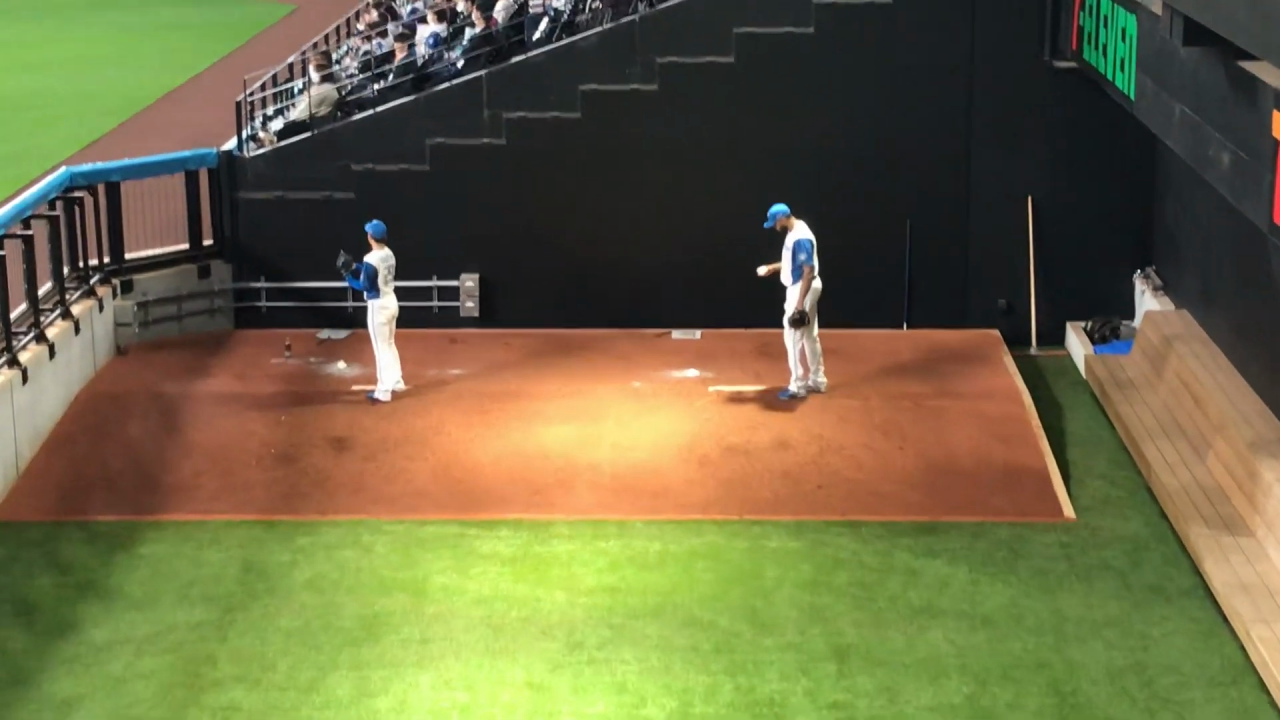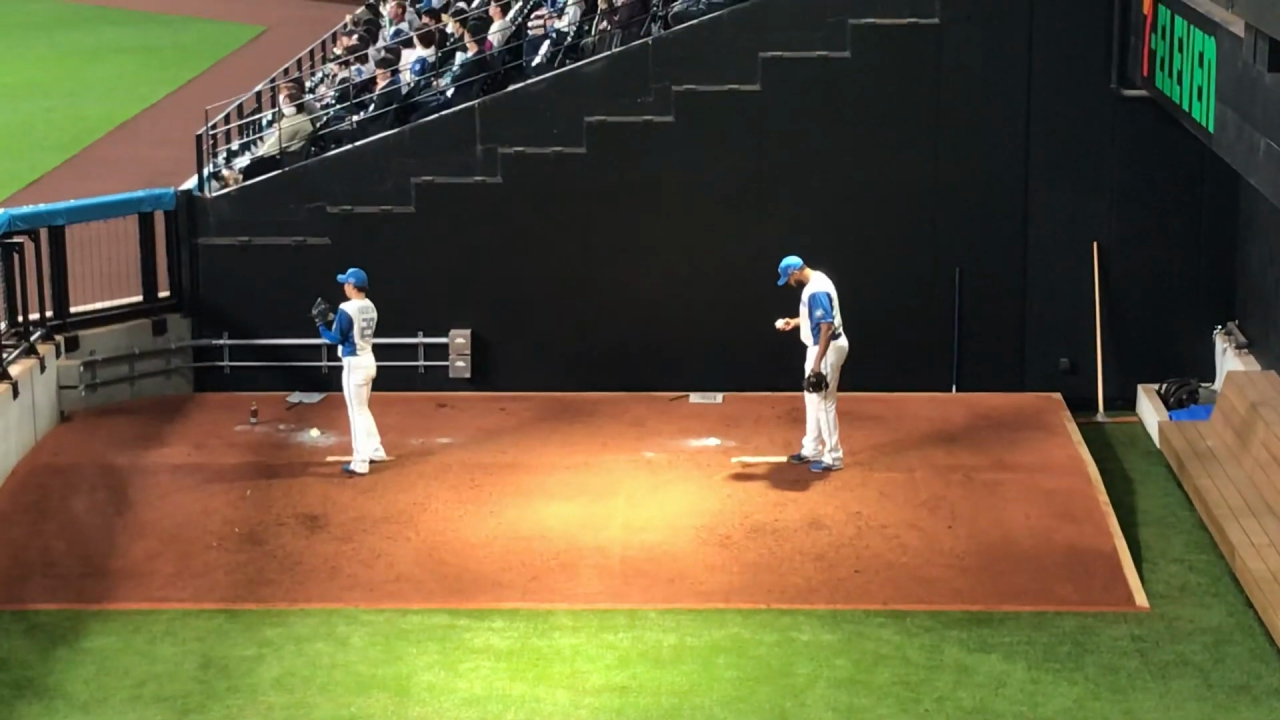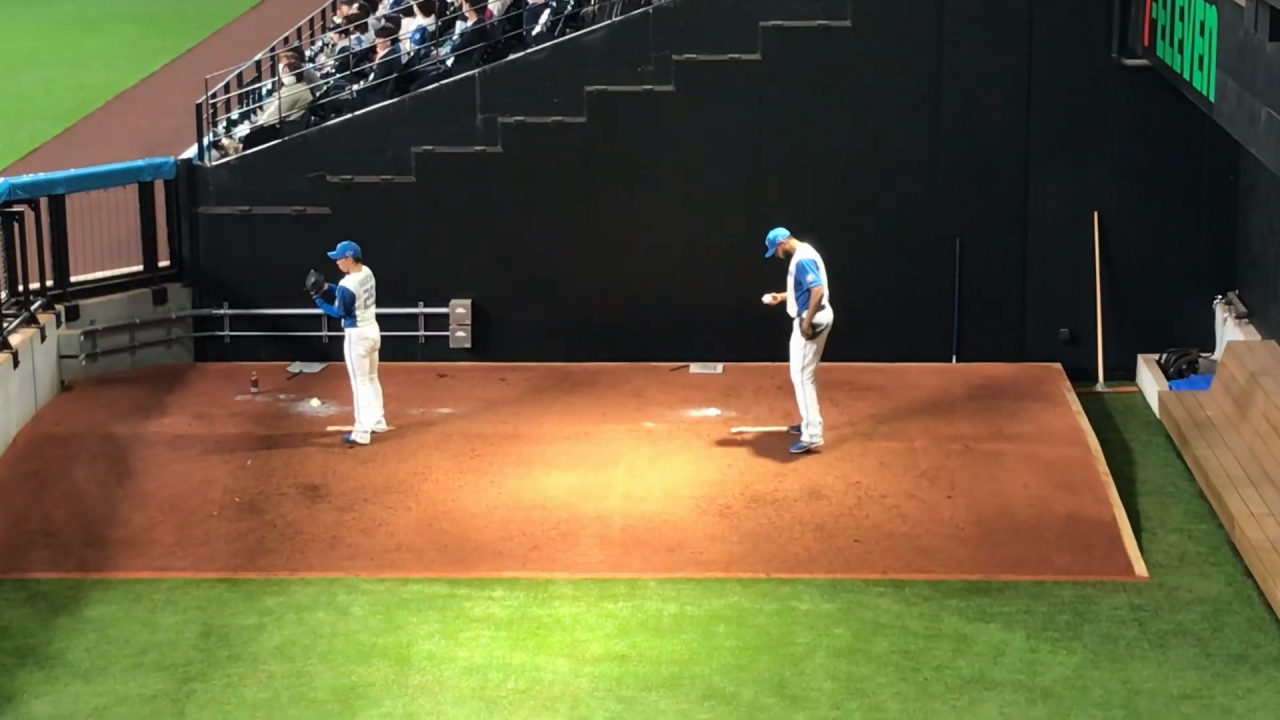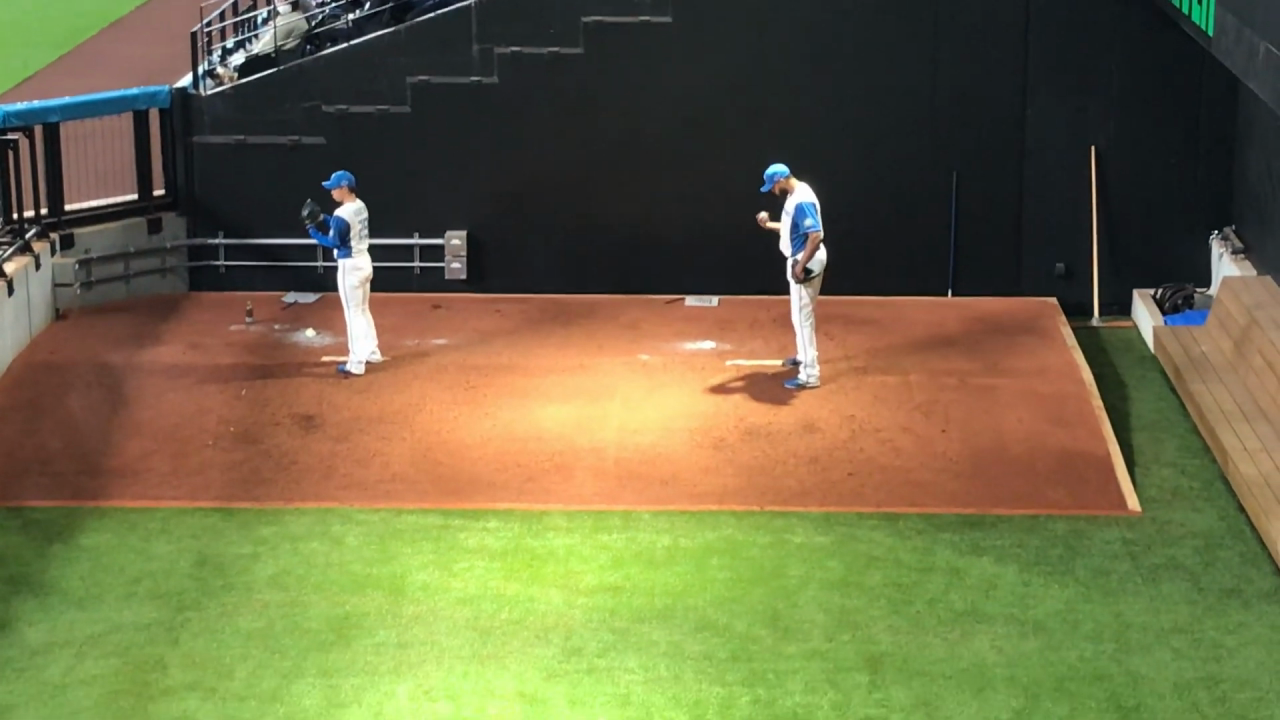
dt=0.7s
person 1, frame 1
left shoulder: (800, 237)
right shoulder: (794, 232)
left elbow: (808, 271)
left wrist: (800, 302)
right wrist: (773, 267)
left hip: (802, 289)
right hip: (799, 288)
left knee: (793, 335)
right knee: (809, 335)
left ankle: (798, 386)
right ankle: (817, 381)
person 1, frame 2
left shoulder: (816, 291)
right shoulder: (815, 282)
left elbow: (827, 328)
left wrist: (817, 363)
right wrist: (795, 322)
left hip: (828, 348)
right hip: (818, 347)
left knee: (824, 402)
right knee: (812, 398)
left ankle: (833, 457)
right ankle: (812, 449)
person 1, frame 3
left shoulder: (802, 259)
right shoulder: (802, 255)
left elbow: (818, 291)
left wrist: (807, 322)
right wrist: (781, 296)
left hip: (812, 320)
right hip: (811, 319)
left knee: (801, 375)
right knee: (804, 374)
right ankle: (809, 423)
person 1, frame 4
left shoulder: (802, 201)
right shoulder: (793, 195)
left elbow: (816, 236)
left wrist: (800, 266)
right wrist: (768, 224)
left hip: (806, 261)
right hip: (799, 259)
left knee: (802, 315)
right knee: (799, 312)
left ankle: (810, 375)
right ankle: (803, 356)
person 2, frame 1
left shoulder: (371, 259)
right shoulder: (389, 254)
left elbow: (365, 286)
left wrist: (348, 277)
right wrist: (356, 268)
left hip: (378, 305)
right hip: (390, 301)
left knee: (381, 348)
right knee: (389, 344)
left ankle: (383, 392)
right ankle: (396, 382)
person 2, frame 2
left shoulder: (346, 309)
right shoulder: (370, 307)
left elbow: (336, 338)
left wrist: (321, 326)
right wrist: (334, 319)
left hip: (354, 364)
right hip: (368, 361)
left knee: (356, 413)
right knee: (362, 409)
left ankle: (360, 463)
right ankle: (375, 451)
person 2, frame 3
left shoulder: (347, 284)
right shoulder: (367, 273)
left elbow: (339, 312)
left wrist: (319, 300)
right wrist: (328, 288)
left hip: (357, 335)
right hip: (372, 330)
left knee: (360, 383)
right knee: (371, 379)
left ankle: (362, 433)
right ankle: (377, 422)
person 2, frame 4
left shoulder: (342, 214)
right shoulder: (360, 206)
left elbow: (333, 243)
left wrist: (313, 231)
right wrist: (324, 219)
left hip: (350, 266)
right hip: (364, 261)
left knee: (353, 314)
right knee: (363, 310)
left ankle: (356, 364)
right ankle: (372, 352)
